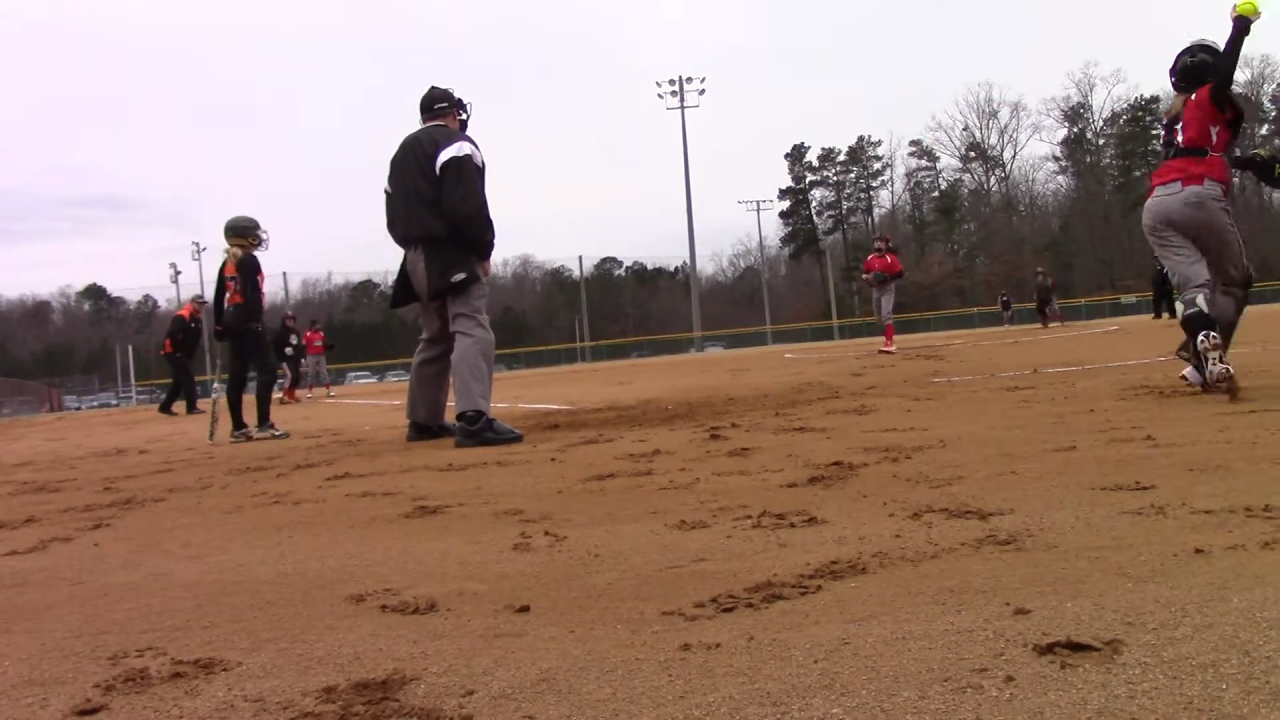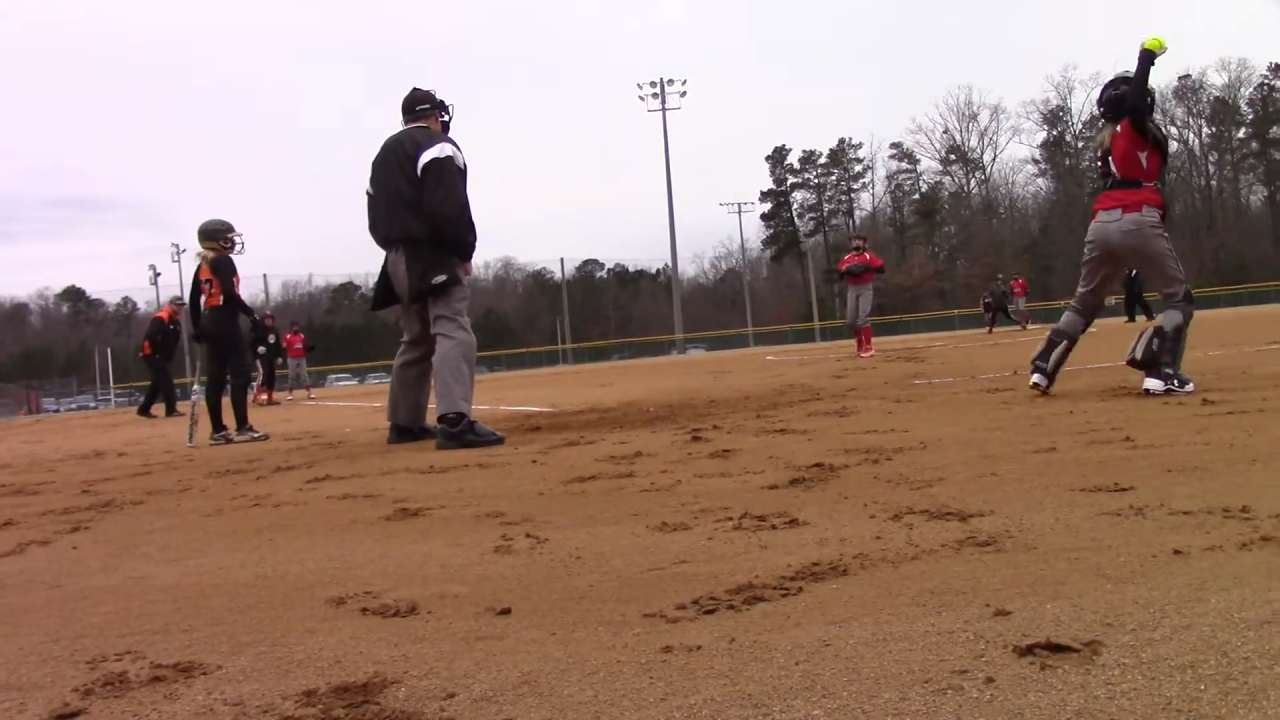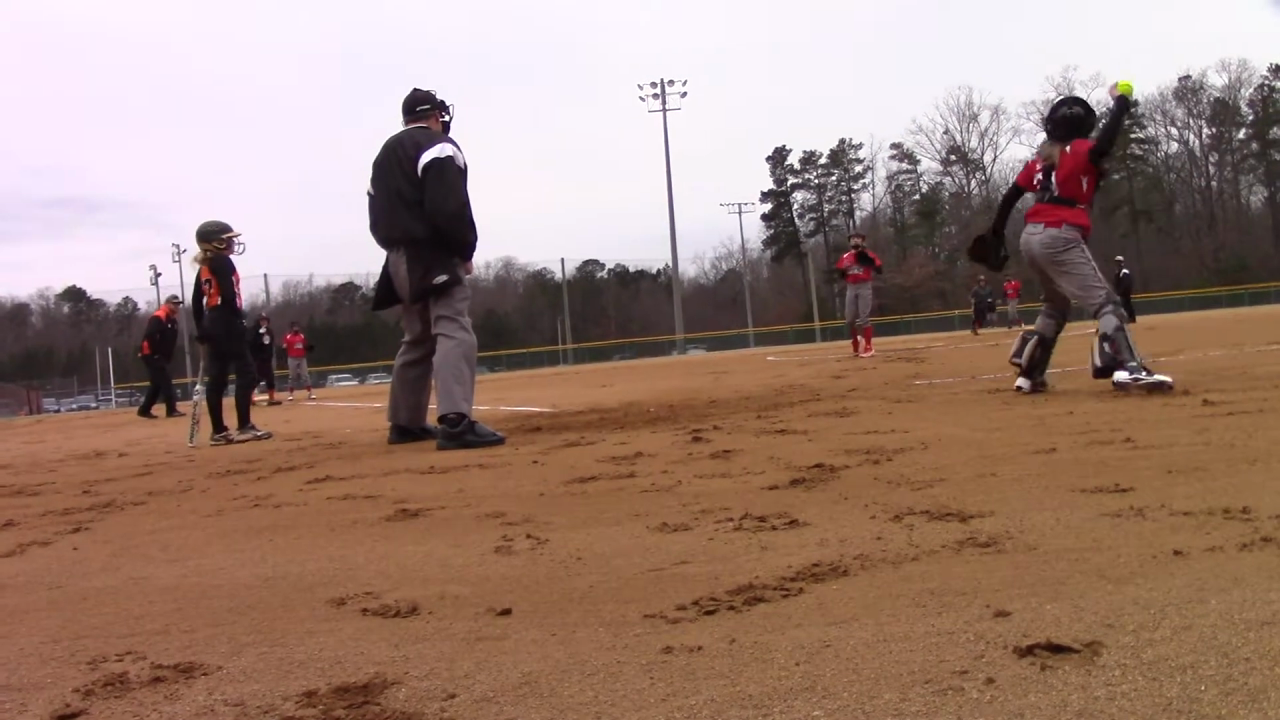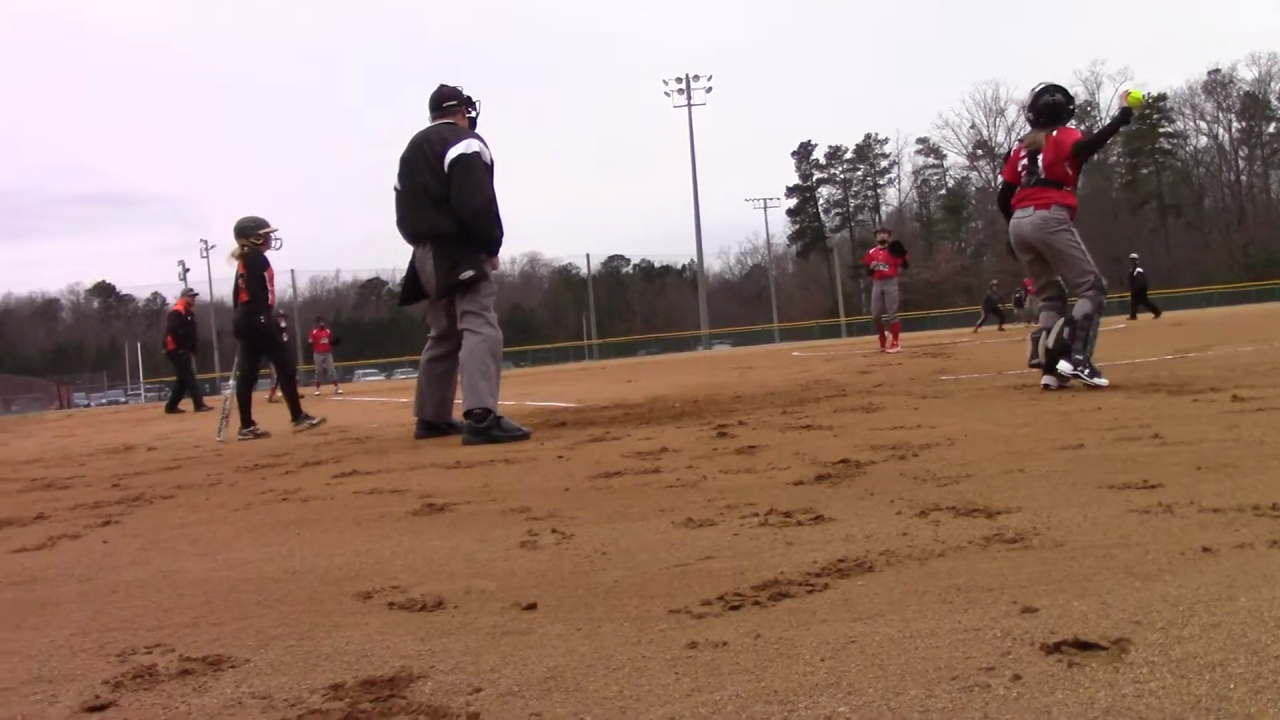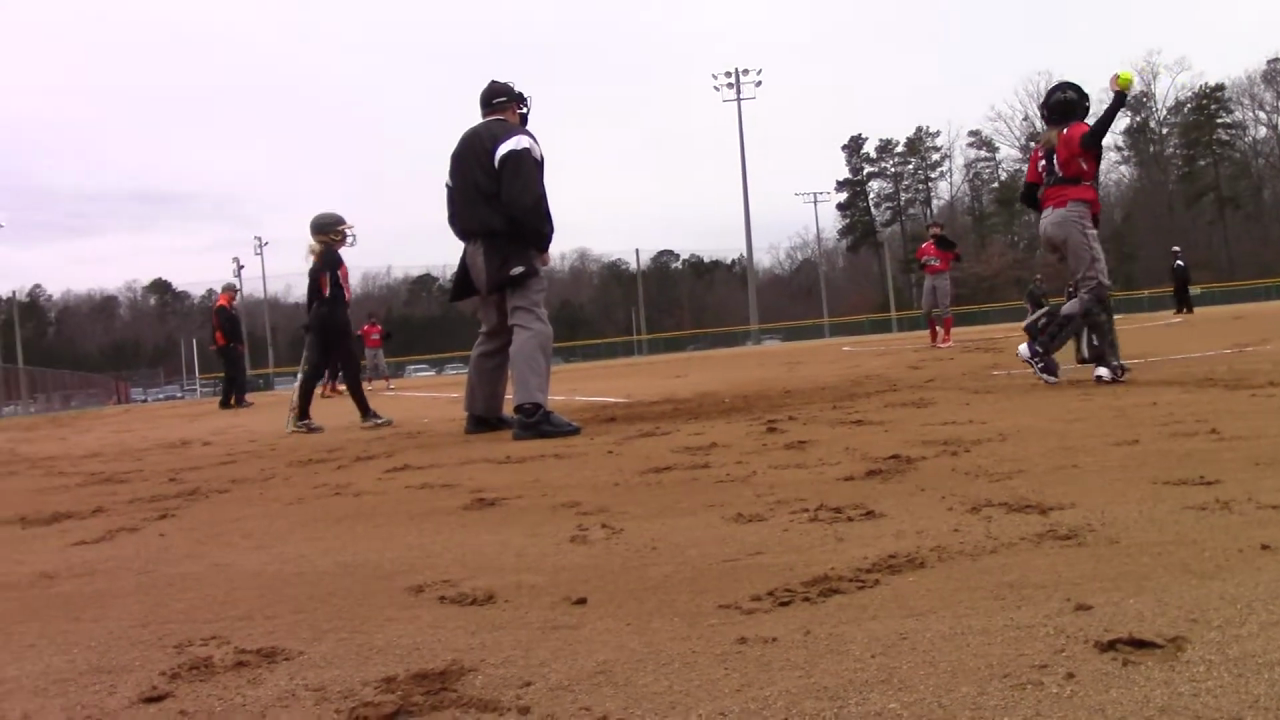
dt=0.3s
person 1, frame 1
left shoulder: (402, 153)
right shoulder: (457, 145)
left elbow: (394, 213)
right elbow: (468, 207)
left wrist: (414, 246)
right wrist: (484, 251)
left hip: (417, 258)
right hip: (451, 254)
left knee: (435, 337)
right knee: (472, 331)
left ankle: (424, 420)
right ankle: (474, 420)
person 1, frame 2
left shoulder: (384, 154)
right shoulder: (439, 147)
left elbow: (376, 214)
right elbow: (449, 209)
left wrist: (395, 248)
right wrist: (465, 252)
left hip: (398, 259)
right hip: (433, 256)
left knee: (416, 339)
right knee: (453, 333)
left ankle: (404, 422)
right ankle: (455, 422)
person 1, frame 3
left shoulder: (384, 154)
right shoulder: (439, 147)
left elbow: (377, 215)
right elbow: (449, 208)
left wrist: (396, 248)
right wrist: (465, 251)
left hip: (400, 260)
right hip: (433, 256)
left knee: (417, 340)
right knee: (454, 333)
left ankle: (405, 422)
right ankle: (455, 423)
person 1, frame 4
left shoulder: (411, 150)
right shoulder: (465, 143)
left elbow: (403, 210)
right elbow: (476, 204)
left wrist: (423, 242)
right wrist: (492, 247)
left hip: (426, 255)
right hip: (459, 251)
left knee: (443, 334)
right knee: (479, 328)
left ankle: (431, 417)
right ankle: (481, 418)
person 1, frame 5
left shoulder: (463, 147)
right shoulder: (516, 140)
left elbow: (455, 206)
right elbow: (526, 201)
left wrist: (475, 240)
right wrist: (542, 242)
left hip: (478, 251)
right hip: (510, 248)
left knee: (494, 331)
right knee: (530, 324)
left ankle: (482, 412)
right ankle: (531, 412)
person 2, frame 1
left shoulder: (1174, 115)
right shoulder: (1210, 97)
right elbow: (1225, 67)
right wrist: (1241, 23)
left hip: (1157, 204)
right hip: (1199, 199)
left knee: (1193, 285)
right knee: (1236, 280)
left ankle: (1205, 341)
right ankle: (1202, 360)
person 2, frame 2
left shoulder: (1108, 139)
right shoulder: (1135, 129)
right elbow: (1136, 99)
right wrist: (1147, 56)
left hip: (1101, 225)
right hip: (1138, 223)
left knee: (1085, 303)
right knee: (1178, 298)
left ankle: (1043, 367)
right ankle: (1161, 371)
person 2, frame 3
left shoulder: (1040, 157)
right shoulder: (1082, 149)
left elbow: (1010, 197)
right elbow: (1102, 145)
left wrist: (996, 234)
right wrist: (1119, 103)
left hip: (1031, 237)
right hip: (1061, 240)
left knee: (1057, 304)
right knee: (1105, 304)
left ankle: (1029, 373)
right ankle: (1127, 367)
person 2, frame 4
left shoulder: (1020, 147)
right shoulder: (1065, 136)
left elbow: (1004, 196)
right elbow: (1084, 148)
right wrist: (1123, 115)
left hip: (1019, 223)
right hip: (1050, 220)
left knee: (1051, 296)
right knee: (1091, 289)
left ankle: (1051, 368)
right ankle: (1076, 359)
person 2, frame 5
left shoulder: (1041, 147)
right shoulder: (1077, 133)
left elbow: (1027, 195)
right elbow: (1093, 136)
right wrist: (1118, 97)
left hip: (1049, 221)
right hip: (1073, 218)
left knee: (1097, 289)
right knee: (1094, 291)
left ankle: (1107, 362)
right ankle: (1038, 349)
person 3, frame 1
left shoulder: (227, 263)
right shoulder: (249, 260)
left elbow: (219, 296)
right elbow: (249, 293)
left wrist: (219, 325)
right wrist: (256, 321)
left hip: (232, 319)
right hip: (247, 319)
left knee: (237, 375)
right knee: (266, 371)
left ankle: (238, 428)
right ankle: (264, 425)
person 3, frame 2
left shoulder: (202, 266)
right shoulder: (223, 261)
left elbow: (194, 299)
right elbow: (230, 294)
left wrist: (197, 328)
right wrist: (251, 314)
left hip: (208, 322)
right hip: (225, 321)
left knee: (215, 377)
right knee: (240, 374)
left ankle: (218, 431)
right ankle: (242, 428)
person 3, frame 3
left shoulder: (204, 267)
right shoulder: (222, 261)
left elbow: (196, 301)
right elbow: (227, 293)
left wrist: (201, 329)
right wrist: (240, 319)
left hip: (211, 323)
right hip: (225, 322)
left knee: (217, 378)
right knee: (246, 373)
left ankle: (219, 431)
right ankle: (244, 427)
person 3, frame 4
left shoulder: (243, 261)
right shoulder: (256, 257)
left elbow: (237, 294)
right elbow: (254, 288)
left wrist: (239, 324)
right wrist: (261, 315)
left hip: (245, 318)
right hip: (257, 318)
left knee: (247, 373)
right knee: (285, 366)
left ankle: (247, 425)
right ankle: (298, 417)
person 3, frame 5
left shoulder: (324, 256)
right shoulder: (331, 254)
left elbow: (312, 290)
right elbow: (314, 274)
left wrist: (311, 318)
right wrist: (323, 306)
left hip: (323, 316)
right hip: (333, 315)
left knee: (315, 368)
right knee: (350, 366)
left ankle: (302, 419)
right ankle: (367, 415)
